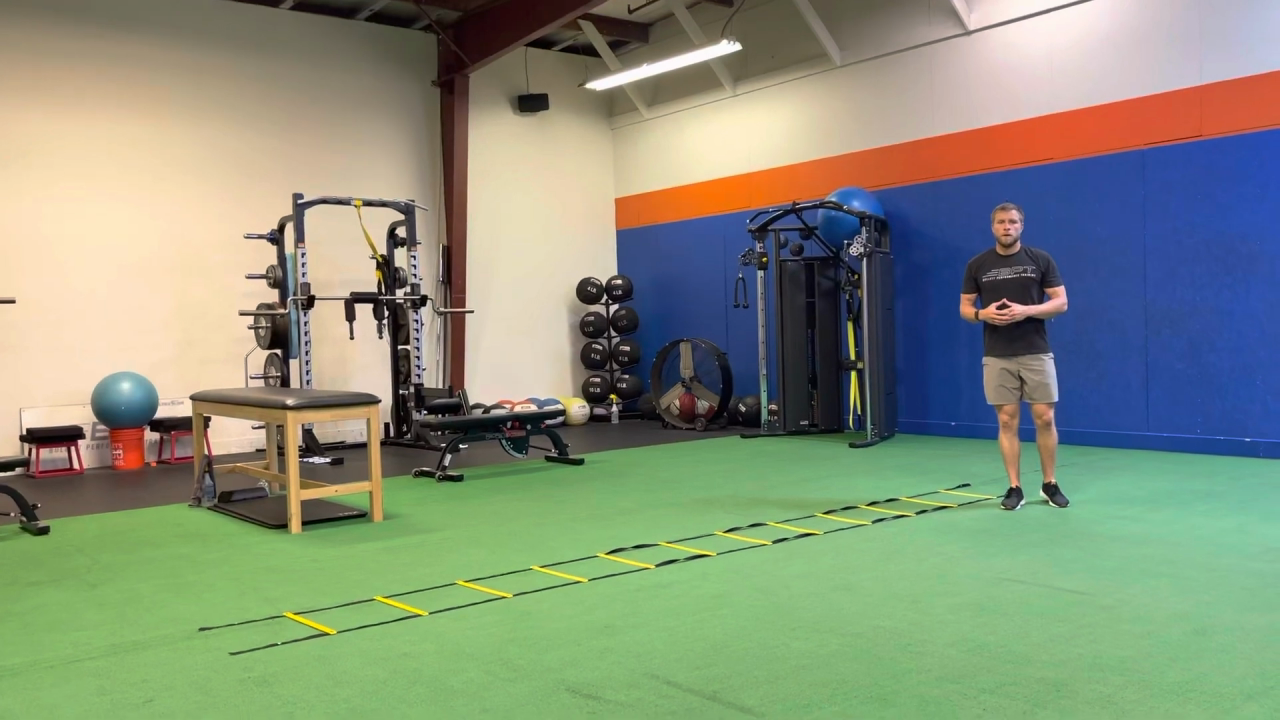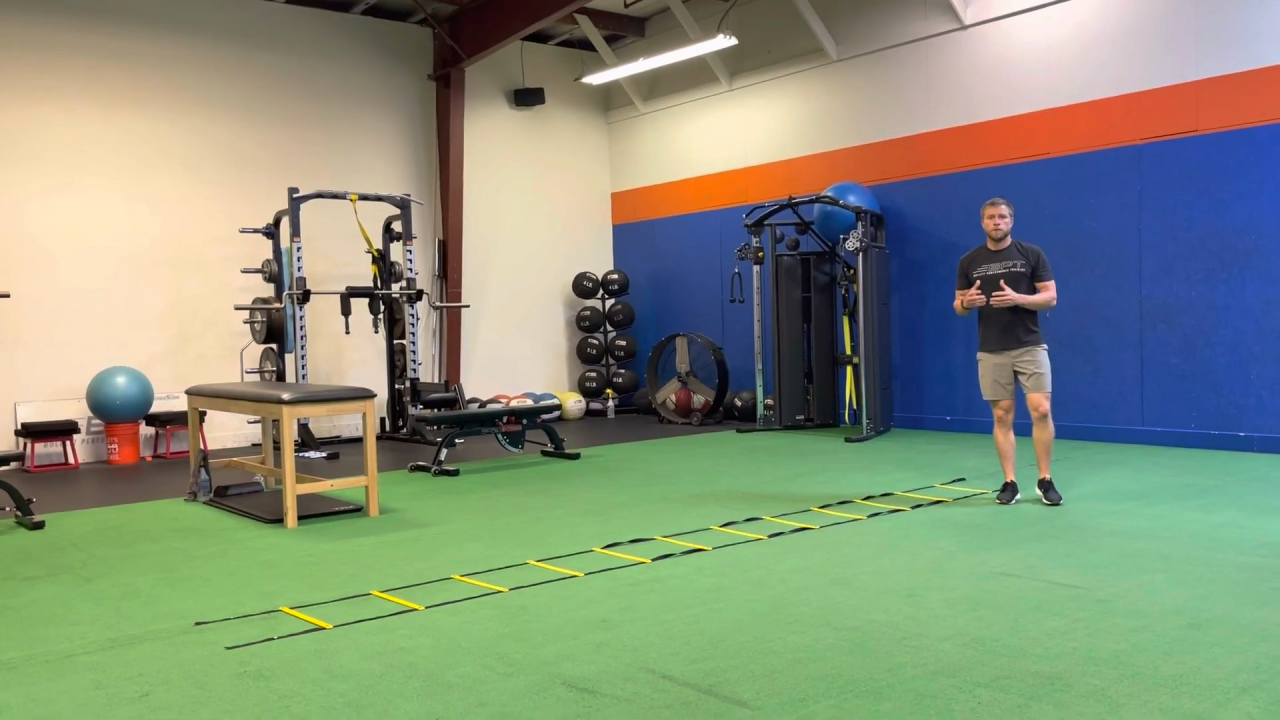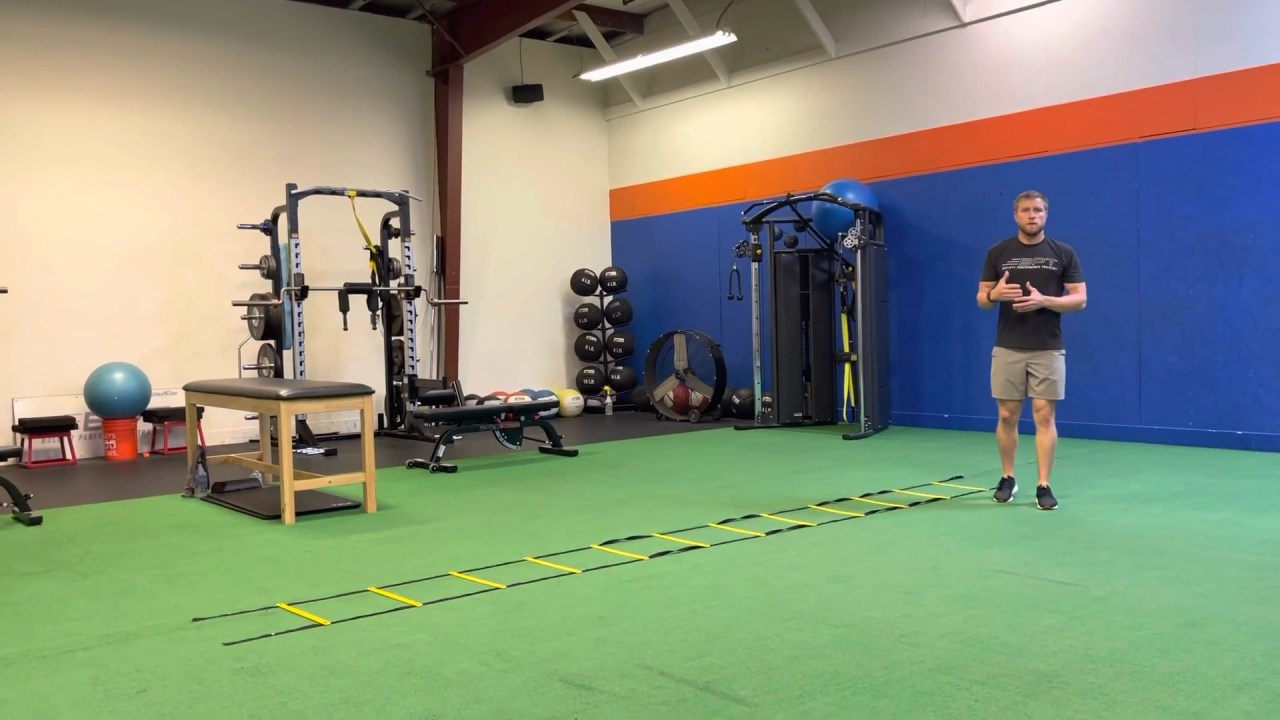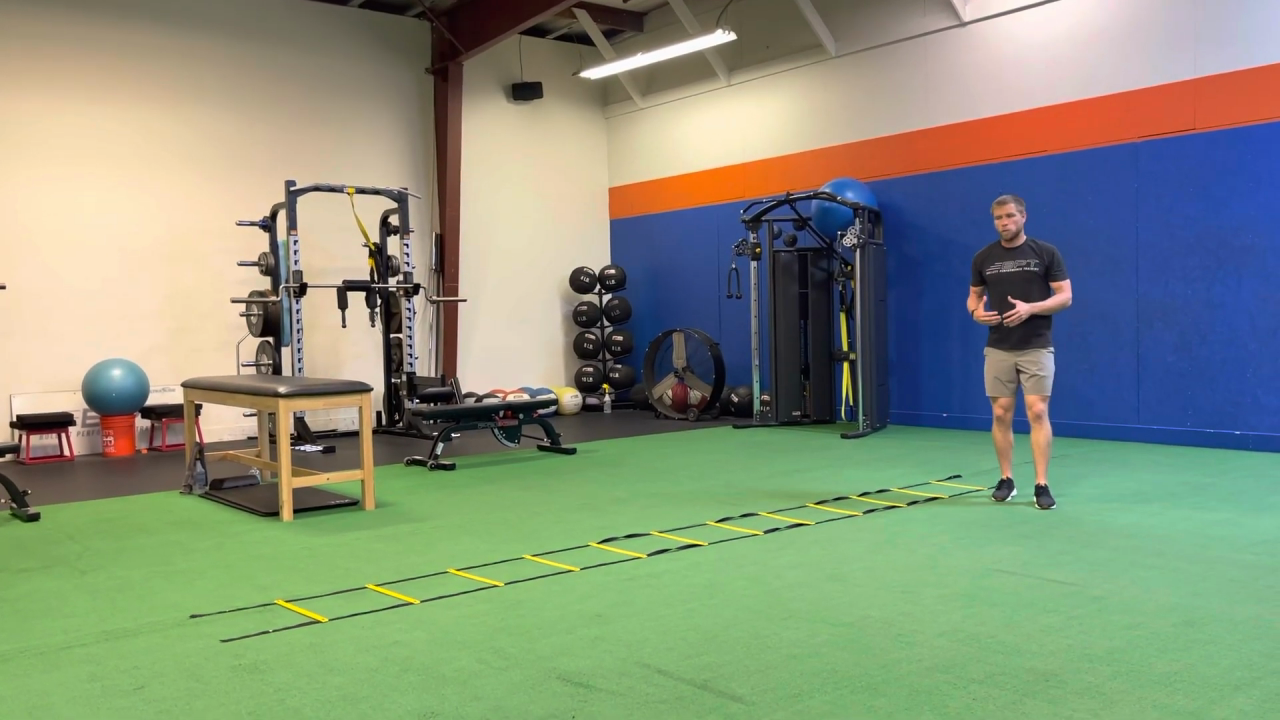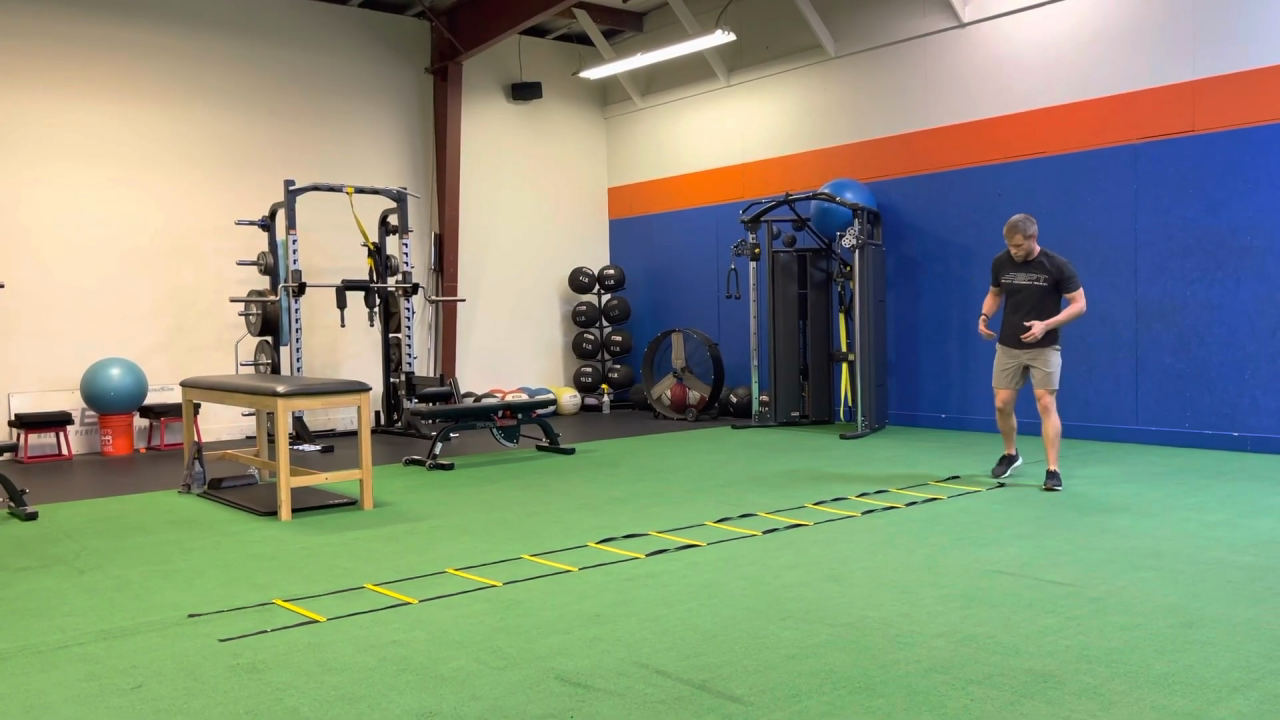
dt=1s
person 1, frame 1
left shoulder: (1041, 259)
right shoulder: (977, 265)
left elbow: (1061, 302)
right elbow: (965, 307)
left wrist: (1027, 311)
right wrist: (983, 314)
left hip: (1036, 353)
right hip: (997, 356)
left knee: (1045, 418)
right knee: (1007, 421)
left ankle: (1050, 484)
right ankle: (1014, 487)
person 1, frame 2
left shoulder: (1032, 254)
right shoulder: (969, 261)
left elbow: (1050, 297)
right elbow: (958, 305)
left wrist: (1017, 298)
right wrist: (968, 302)
left hip: (1030, 346)
right hip: (991, 351)
left knee: (1041, 410)
right knee: (1003, 416)
left ankle: (1045, 480)
right ankle: (1010, 481)
person 1, frame 3
left shoulder: (1064, 253)
right shoulder: (997, 253)
left elbow: (1080, 299)
right elbow: (982, 298)
left wrist: (1043, 300)
right wrist: (995, 294)
left hip: (1048, 349)
right hip: (1007, 348)
left knee: (1044, 416)
right knee: (1007, 415)
left ankle: (1043, 485)
right ankle: (1008, 478)
person 1, frame 4
left shoulder: (1046, 253)
right shoulder: (983, 257)
left elbow: (1065, 296)
right elbow: (974, 296)
left wrist: (1030, 308)
right wrist: (976, 312)
left hip: (1037, 348)
right hip: (998, 349)
left knee: (1038, 413)
right knee: (1001, 414)
left ankle: (1041, 484)
right ankle: (1006, 479)
person 1, frame 5
left shoulder: (1058, 266)
right shoulder: (1000, 263)
left elbow: (1079, 304)
left wrist: (1046, 324)
right wrist: (985, 316)
left hip: (1043, 347)
right hip: (1008, 346)
left knee: (1046, 405)
right knee: (1002, 405)
left ankle: (1052, 470)
right ankle: (1010, 453)
